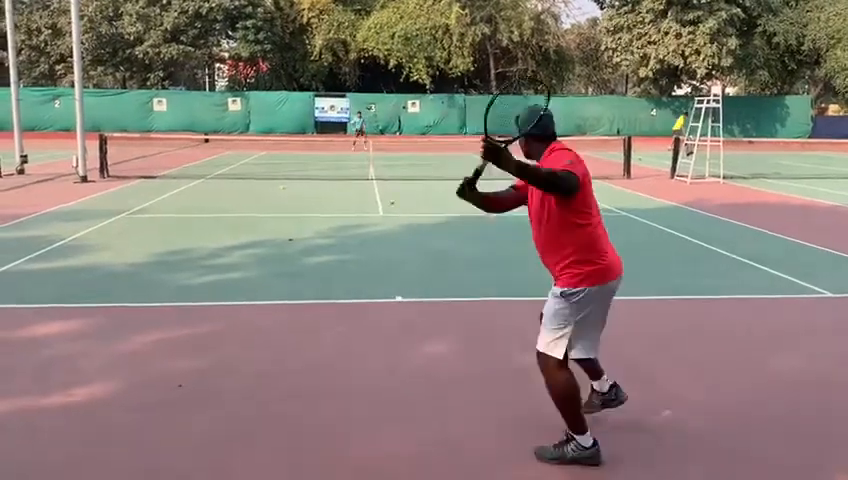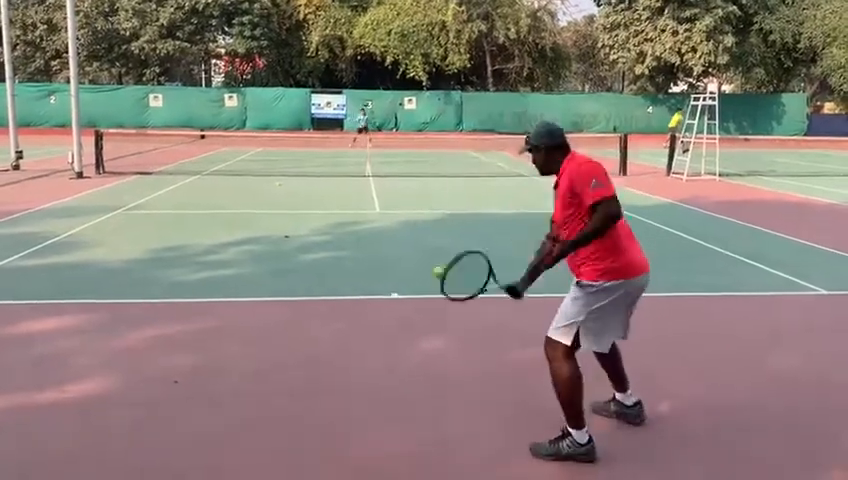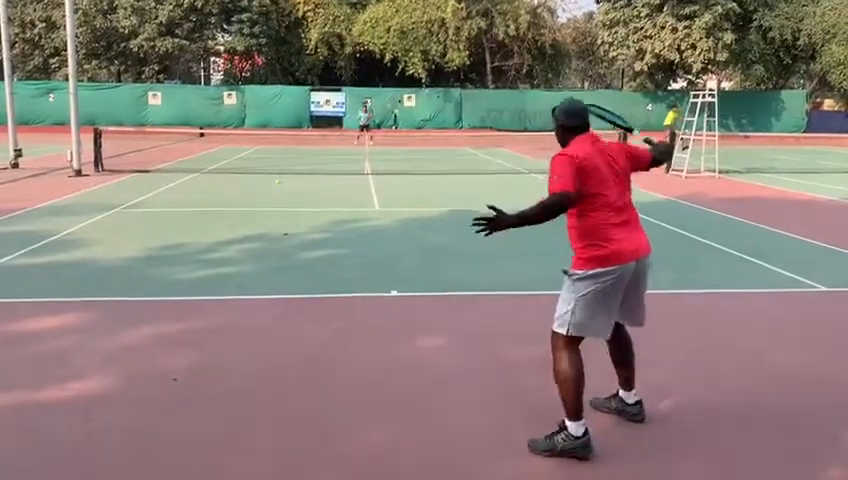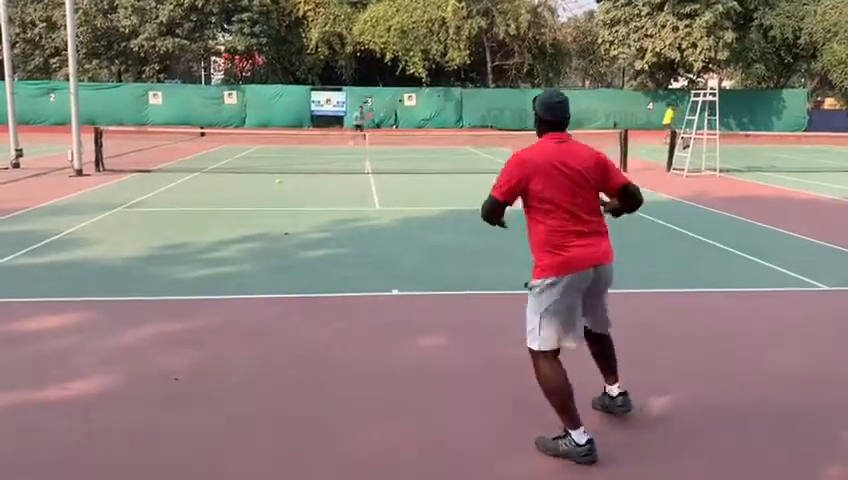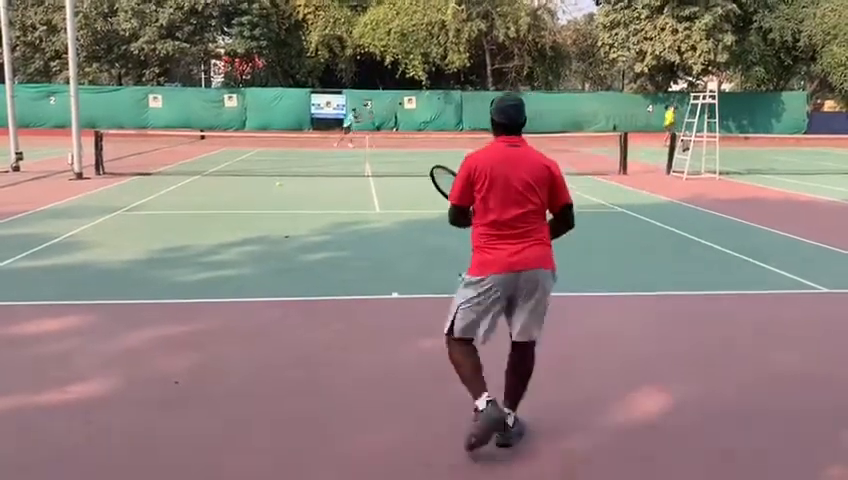
dt=0.4s
person 1, frame 1
left shoulder: (563, 158)
right shoulder: (538, 172)
left elbow: (567, 185)
right elbow: (503, 202)
left wrist: (510, 164)
right wrist: (473, 192)
left hip: (585, 276)
right hip: (592, 271)
left knee: (551, 357)
right knee: (556, 327)
left ankle: (582, 442)
right ankle: (605, 389)
person 1, frame 2
left shoulder: (584, 169)
right shoulder: (562, 180)
left elbow: (610, 213)
right elbow: (554, 240)
left wrist: (569, 246)
right wrist: (527, 278)
left hip: (607, 275)
right hip: (626, 271)
left knee: (557, 348)
right knee: (596, 334)
left ankle: (578, 439)
right ankle: (627, 403)
person 1, frame 3
left shoulder: (566, 158)
right shoulder: (618, 150)
left elbow: (561, 201)
right elbow: (660, 156)
left wrist: (510, 221)
right wrist: (659, 144)
left hip: (600, 262)
right hip: (638, 254)
left knee: (564, 341)
right knee: (613, 324)
left ankle: (574, 432)
right ankle: (629, 399)
person 1, frame 4
left shoulder: (523, 160)
right shoulder: (592, 156)
left elbow: (491, 213)
right elbow: (634, 199)
left wrist: (498, 218)
right wrist: (614, 208)
left hip: (558, 269)
right hip: (599, 260)
left knee: (543, 352)
right knee: (594, 327)
left ankle: (578, 438)
right ankle: (615, 393)
person 1, frame 5
left shoulder: (474, 162)
right shoulder: (546, 165)
left elbow: (456, 218)
right elbow: (565, 221)
left hip: (490, 269)
right hip: (538, 266)
left knee: (458, 339)
right knee: (524, 344)
left ankle: (485, 407)
right ankle: (507, 418)
